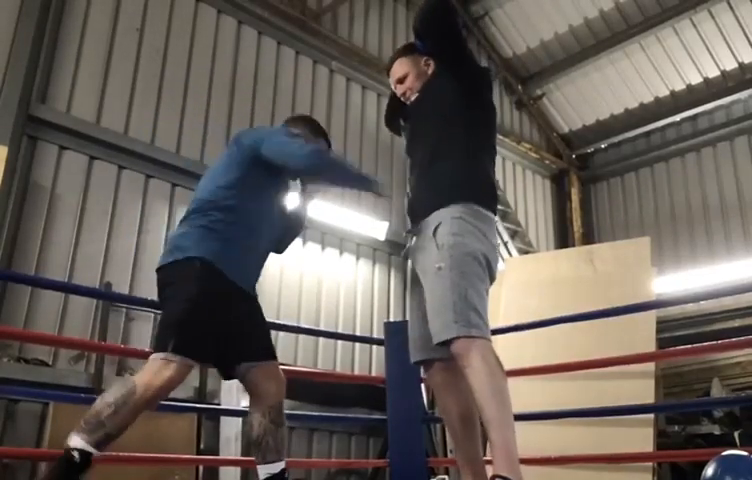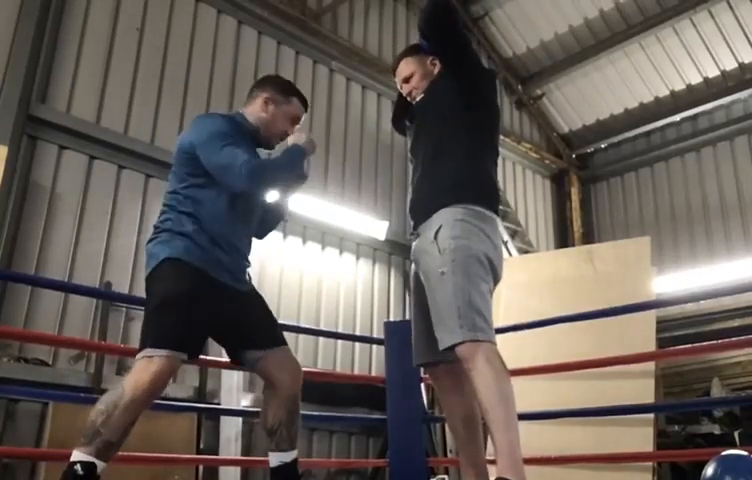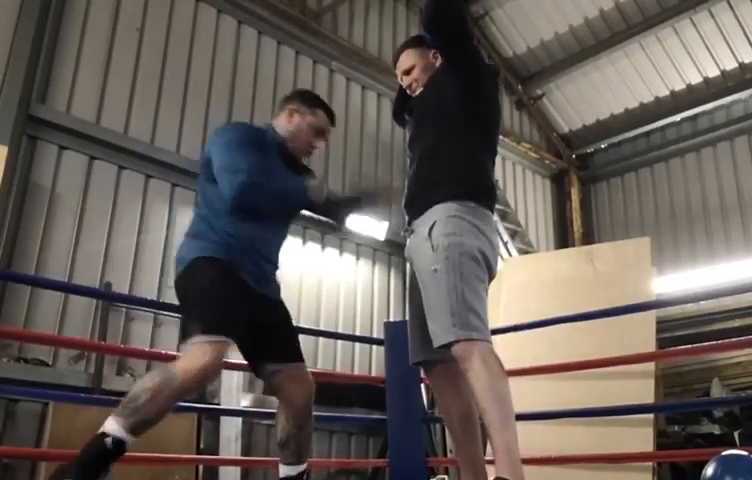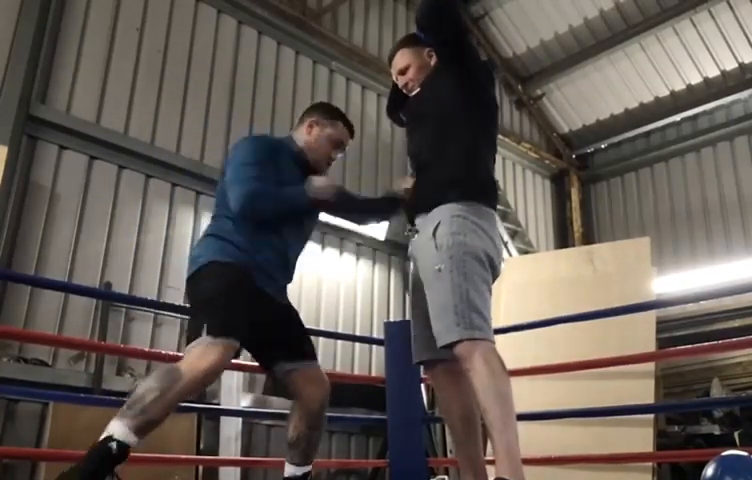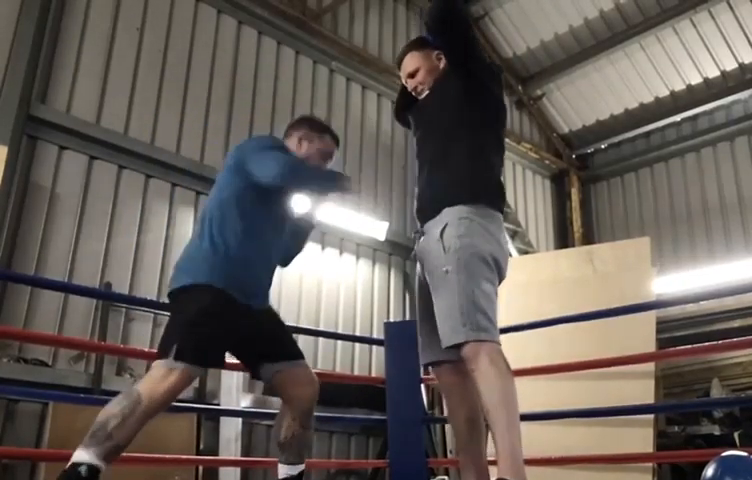
dt=0.3s
person 1, frame 1
left shoulder: (462, 81)
right shoulder: (424, 113)
right elbow: (392, 118)
left wrist: (416, 50)
right wrist: (404, 94)
left hip: (456, 221)
right hip: (426, 234)
left knee: (465, 341)
right knee: (438, 363)
person 1, frame 2
left shoulder: (467, 83)
right shoulder: (429, 114)
right elbow: (398, 120)
right wrist: (410, 96)
left hip: (459, 224)
right hip: (430, 236)
left knee: (471, 344)
right knee: (442, 365)
person 1, frame 3
left shoulder: (468, 78)
right shoulder: (429, 105)
right elbow: (398, 112)
left wrist: (425, 42)
right wrist: (411, 90)
left hip: (453, 219)
right hip: (426, 229)
left knee: (465, 342)
right knee: (438, 363)
person 1, frame 4
left shoulder: (464, 76)
right shoulder: (425, 107)
right elbow: (393, 109)
right wrist: (406, 88)
left hip: (457, 219)
right hip: (430, 231)
left knee: (469, 342)
right knee: (440, 361)
person 1, frame 5
left shoulder: (472, 82)
right shoulder: (434, 109)
right elbow: (401, 111)
right wrist: (413, 89)
left hip: (464, 222)
right hip: (435, 232)
left knee: (475, 343)
right knee: (447, 363)
person 2, frame 1
left shoulder: (264, 176)
right shoulder: (261, 139)
left elbow: (275, 241)
right elbow: (310, 159)
left wrist: (299, 209)
right wrist: (366, 182)
left hip: (231, 283)
right hip: (198, 268)
left knee: (271, 386)
right knee: (163, 375)
person 2, frame 2
left shoulder: (245, 153)
right shoulder: (212, 128)
left elbow: (260, 224)
right elbow: (252, 176)
left wrist: (290, 184)
right wrist: (297, 153)
left hip: (230, 279)
right hip: (183, 265)
left knee: (286, 374)
right knee: (153, 372)
person 2, frame 3
left shoulder: (290, 169)
right shoulder: (235, 138)
left elbow: (330, 210)
right elbow: (240, 193)
left wrist: (369, 197)
right wrist: (303, 189)
left hip: (259, 284)
right hip: (212, 264)
left knee: (299, 390)
right knee: (203, 360)
person 2, frame 4
left shoulder: (309, 177)
right shoulder: (255, 149)
left elbow: (358, 213)
right elbow: (249, 205)
left wrist: (398, 199)
right wrist: (310, 192)
left hip: (267, 287)
right hip: (227, 269)
left knee: (315, 389)
right knee: (208, 359)
person 2, frame 5
left shoulder: (280, 209)
right shoulder: (258, 152)
left elbow: (281, 255)
right elbow: (280, 174)
left wrist: (306, 220)
right wrist: (335, 180)
left hip: (250, 301)
right hip: (207, 288)
left knee: (304, 389)
right knee: (165, 383)
